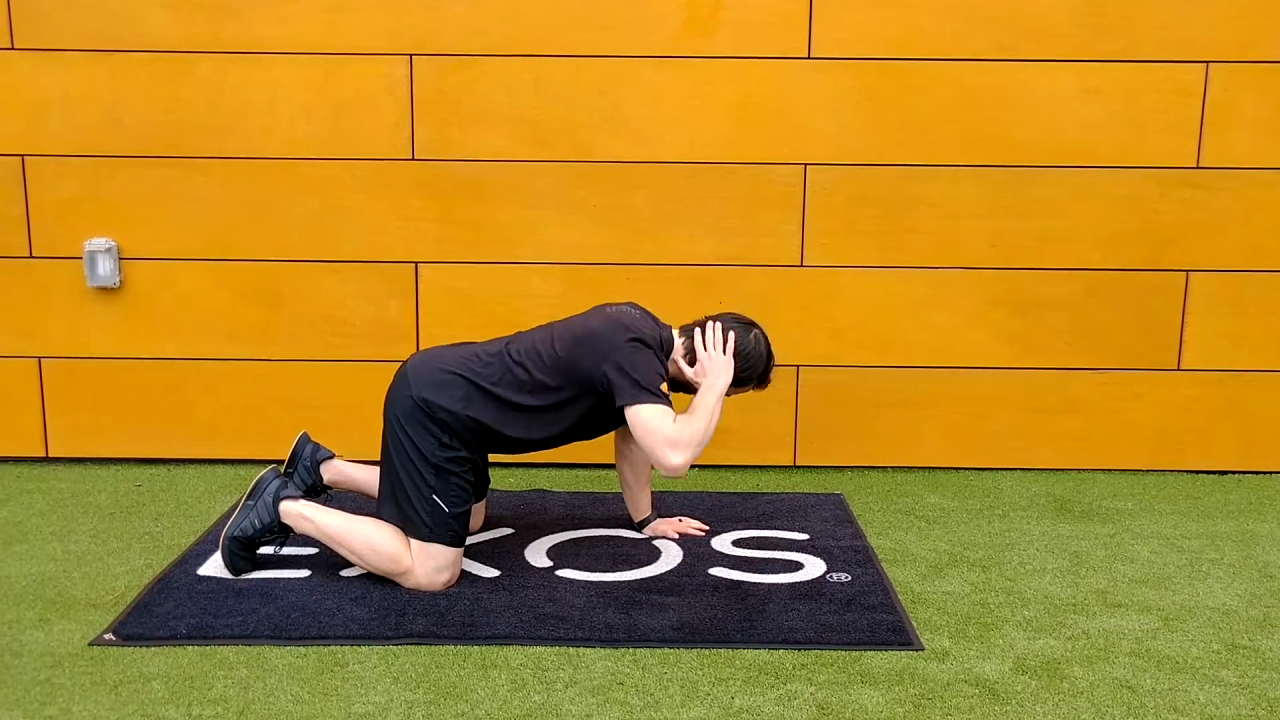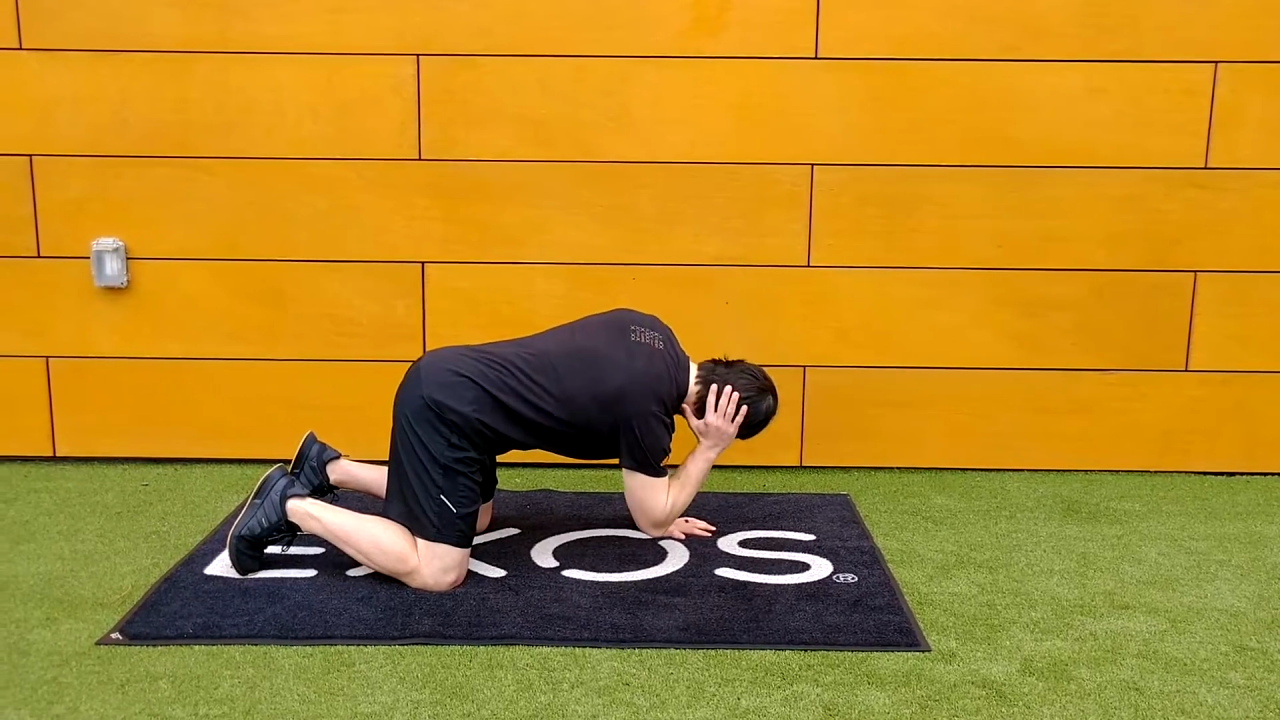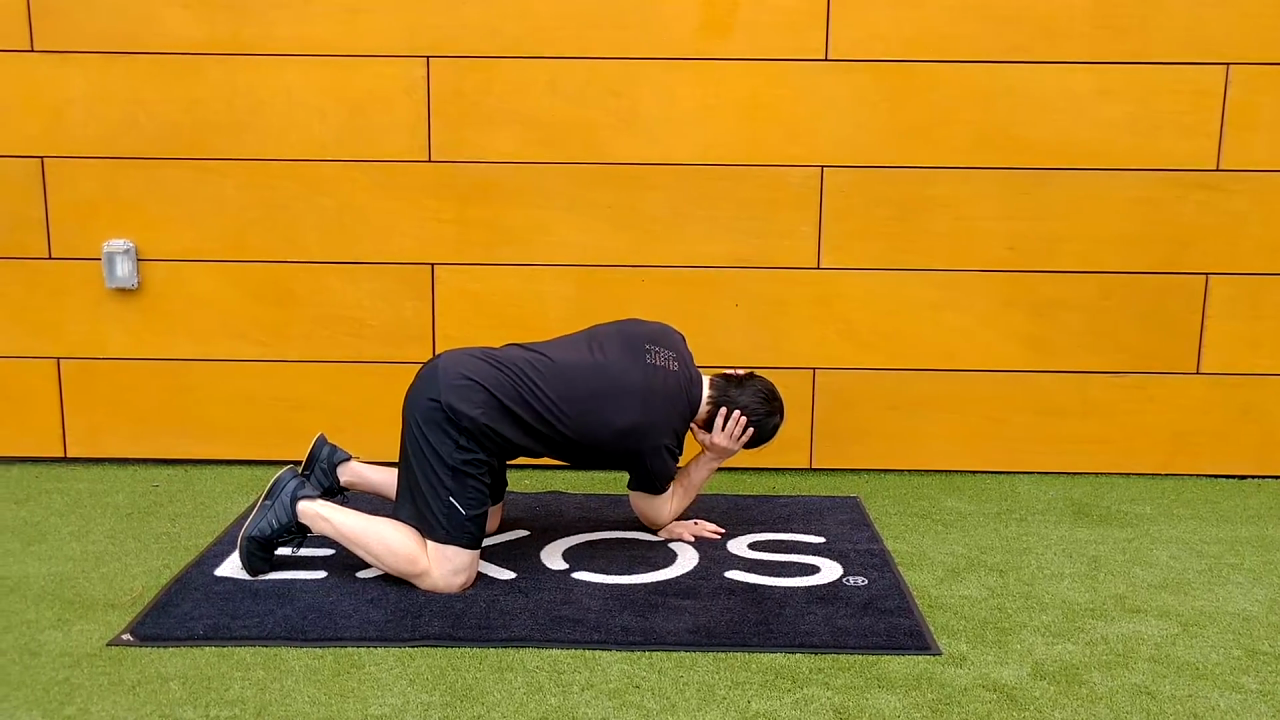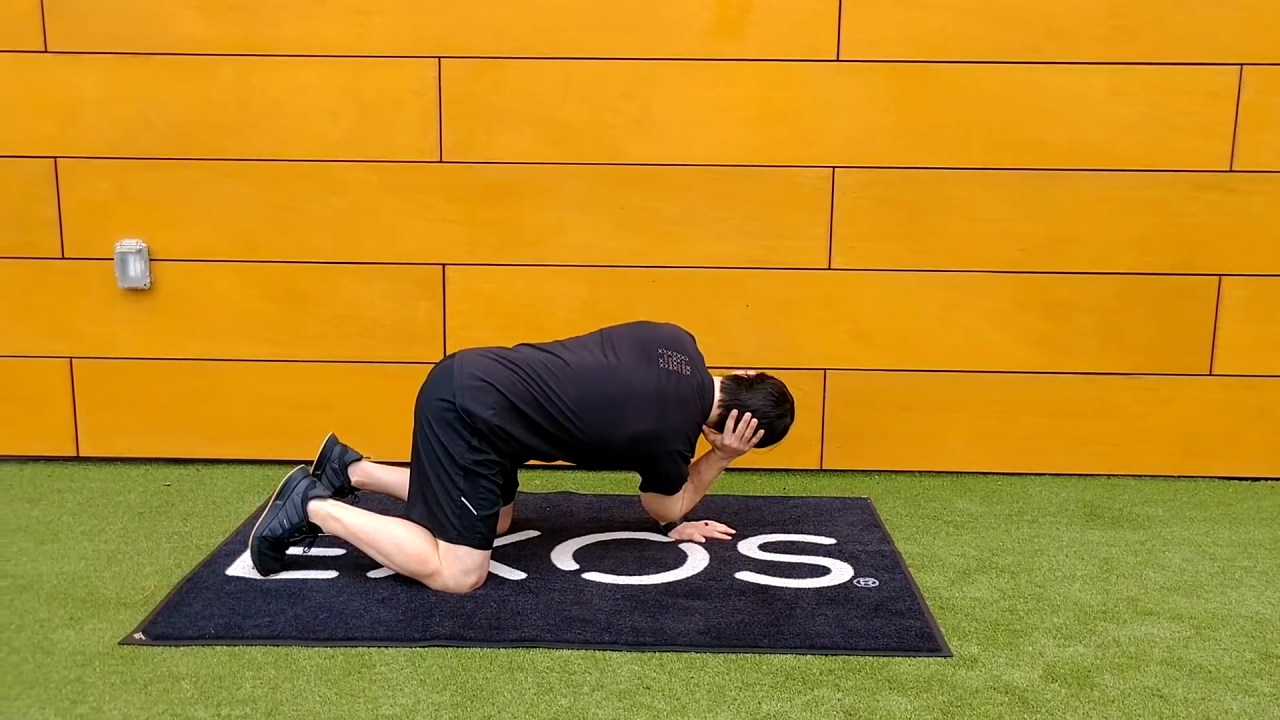
dt=0.5s
person 1, frame 1
left shoulder: (643, 332)
right shoulder: (635, 355)
left elbow: (635, 434)
right elbow: (673, 455)
left wrist: (645, 519)
right wrist: (714, 387)
left hip: (440, 388)
right hip: (433, 407)
left knee: (468, 518)
right knee: (431, 572)
left ankle: (321, 468)
right ankle: (283, 507)
person 1, frame 2
left shoulder: (655, 338)
right shoulder: (647, 404)
right elbow: (653, 520)
left wrist: (663, 516)
right wrist: (710, 449)
left hip: (446, 382)
right hip: (445, 410)
left knee: (475, 518)
right knee: (437, 571)
left ankle: (328, 467)
right ankle: (290, 504)
person 1, frame 3
left shoulder: (667, 344)
right shoulder: (657, 430)
right elbow: (654, 512)
left wrist: (670, 521)
right wrist: (712, 459)
left hip: (457, 381)
right hip: (455, 413)
left knee: (484, 520)
right knee: (447, 574)
left ankle: (337, 469)
right ankle: (301, 506)
person 1, frame 4
left shoulder: (679, 346)
right shoulder: (671, 432)
right elbow: (665, 505)
left wrist: (675, 524)
right wrist: (722, 458)
left hip: (470, 378)
right hip: (468, 413)
left knee: (495, 519)
right knee: (459, 572)
left ankle: (349, 468)
right ankle: (314, 506)
